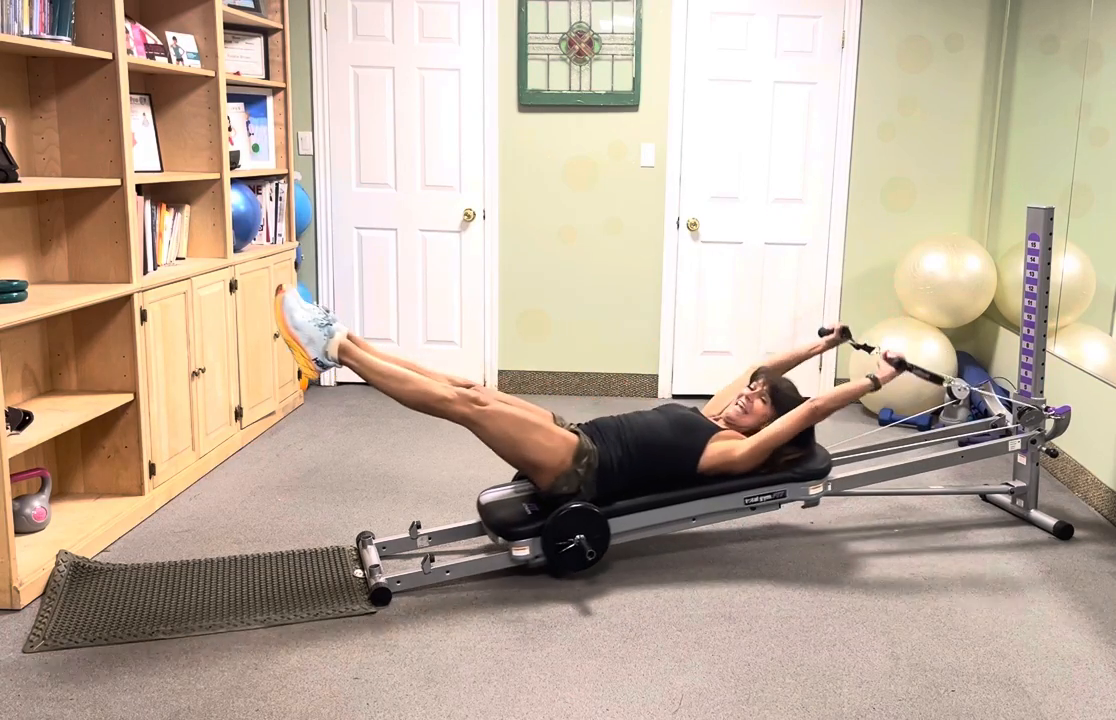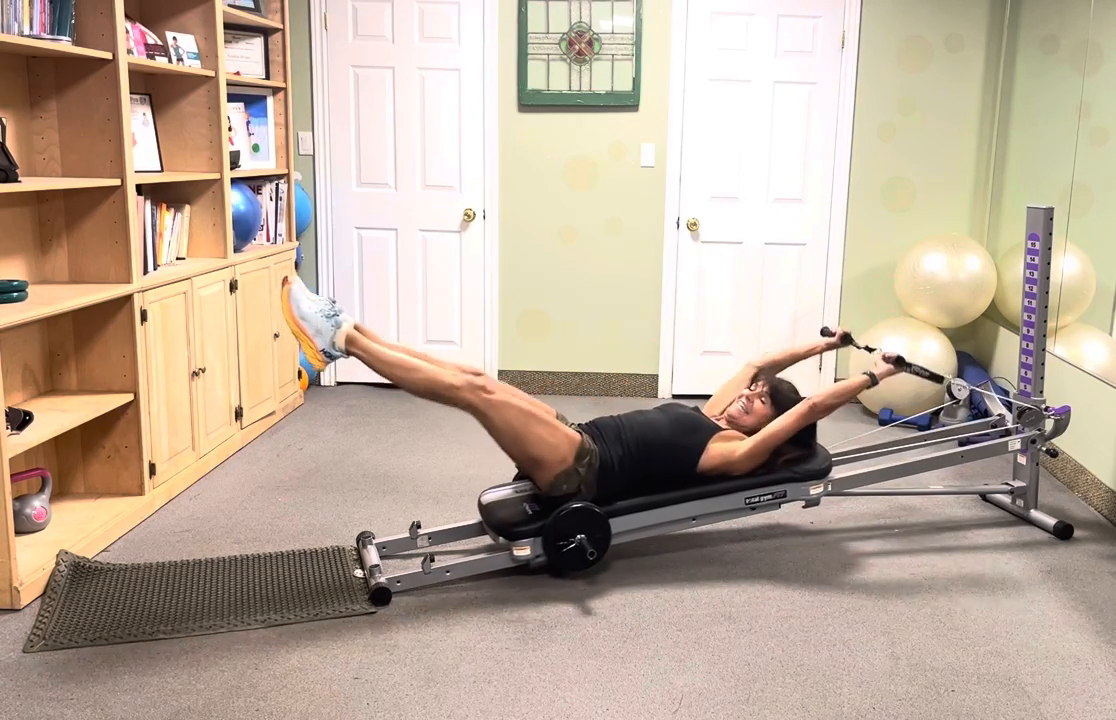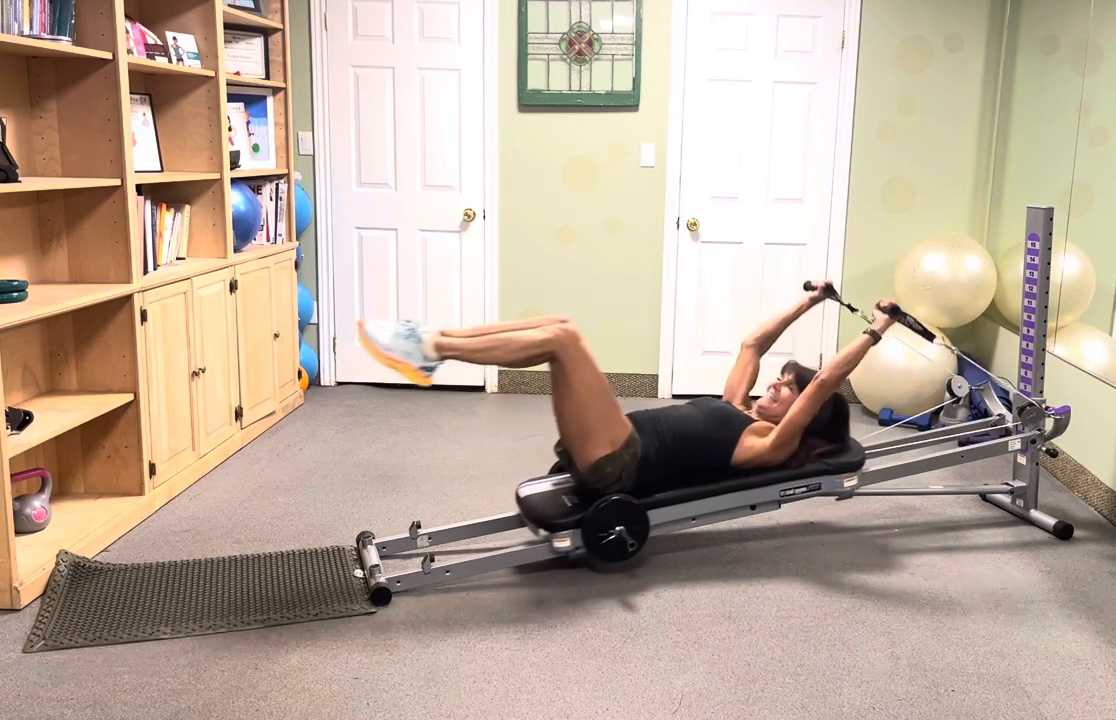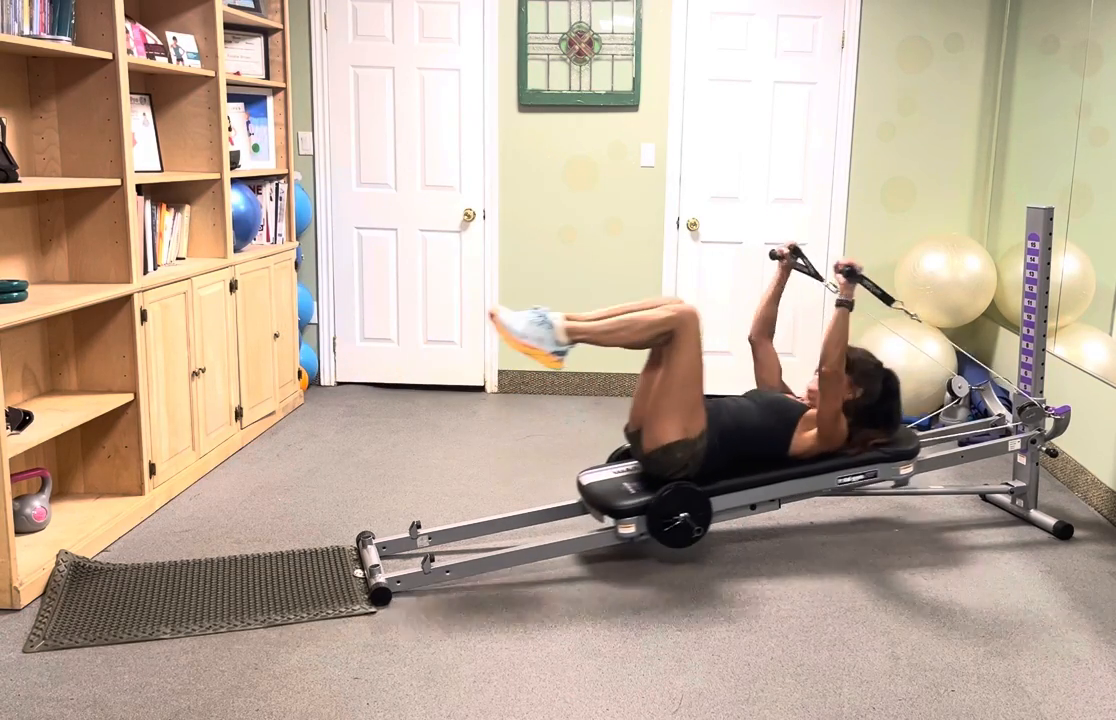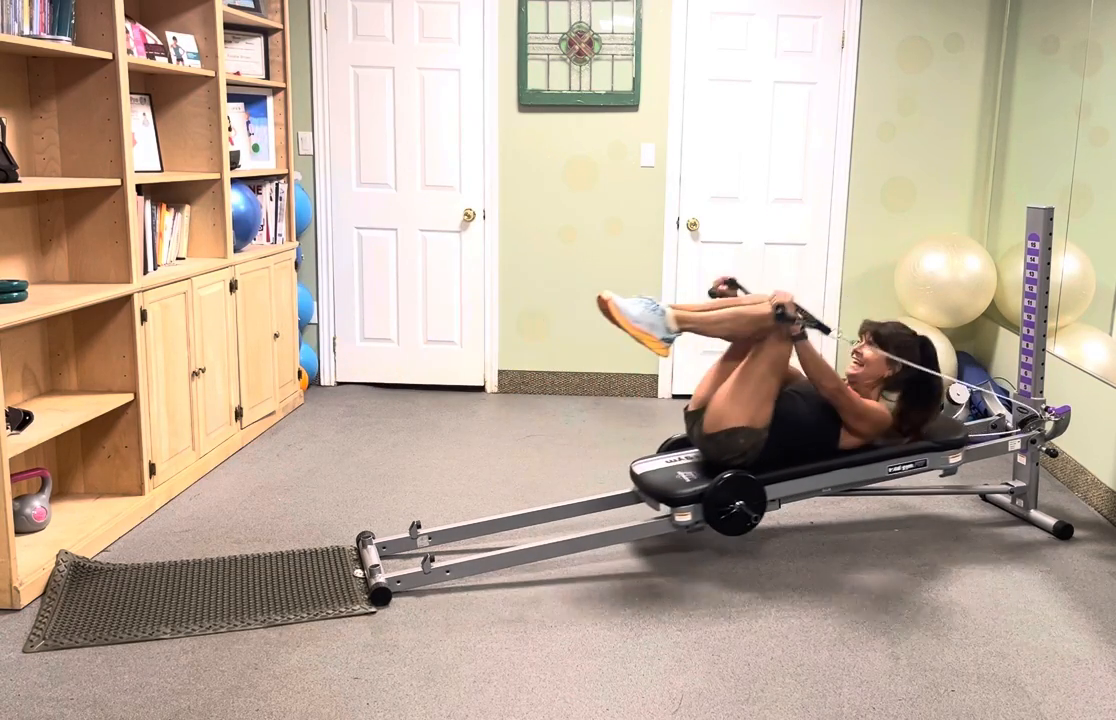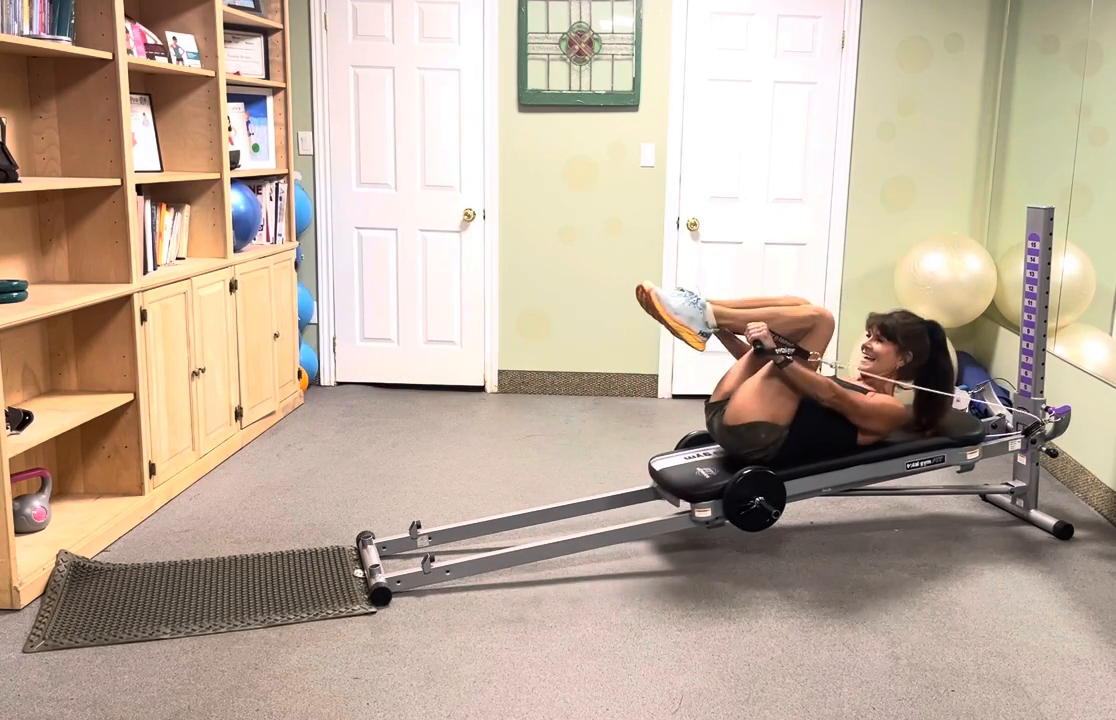
dt=0.3s
person 1, frame 1
left shoulder: (739, 453)
right shoulder: (712, 420)
left elbow: (806, 409)
right elbow: (759, 369)
left wrist: (872, 379)
right wrist: (821, 344)
left hip: (584, 470)
right hip: (579, 440)
left knee: (467, 403)
right knee: (468, 388)
left ankle: (336, 350)
right ankle: (341, 344)
person 1, frame 2
left shoulder: (739, 452)
right shoulder: (711, 420)
left elbow: (807, 407)
right elbow: (757, 365)
left wrist: (870, 378)
right wrist: (824, 346)
left hip: (584, 472)
right hip: (580, 442)
left knee: (475, 390)
right knee: (475, 378)
left ankle: (344, 338)
right ankle: (348, 335)
person 1, frame 3
left shoulder: (777, 443)
right shoulder: (738, 411)
left elbow: (823, 385)
right elbow: (753, 346)
left wrist: (872, 335)
right wrist: (809, 301)
left hip: (618, 466)
right hip: (597, 454)
left knee: (562, 336)
right knee: (556, 328)
left ankle: (435, 348)
right ankle: (434, 342)
person 1, frame 4
left shoulder: (830, 431)
right shoulder: (782, 398)
left elbow: (833, 366)
right elbow: (760, 335)
left wrist: (845, 301)
right wrist: (783, 273)
left hip: (682, 453)
right hip: (654, 437)
left knee: (682, 317)
right knee: (670, 308)
left ankle: (562, 334)
right ankle: (560, 326)
person 1, frame 5
left shoulder: (876, 418)
right shoulder: (831, 394)
left elbow: (833, 387)
right elbow: (777, 367)
left wrist: (793, 329)
right wrist: (729, 303)
left hip: (735, 441)
right hip: (706, 423)
left knee: (777, 314)
right knee: (767, 310)
left ankle: (669, 322)
right ankle: (669, 320)
person 1, frame 6
left shoulder: (890, 412)
right shoulder: (849, 386)
left elbow: (830, 396)
right elbow: (764, 371)
left wrist: (776, 355)
right wrist: (722, 330)
left hip: (755, 434)
right hip: (727, 416)
left knee: (819, 319)
right knee: (797, 309)
left ankle: (706, 316)
right ankle: (708, 317)
